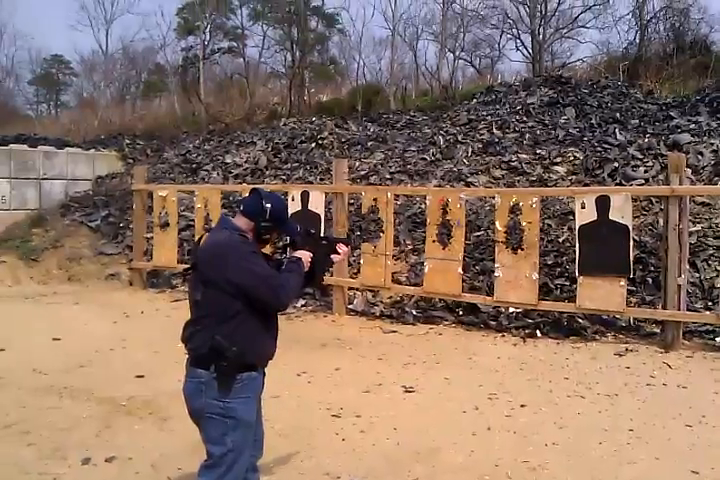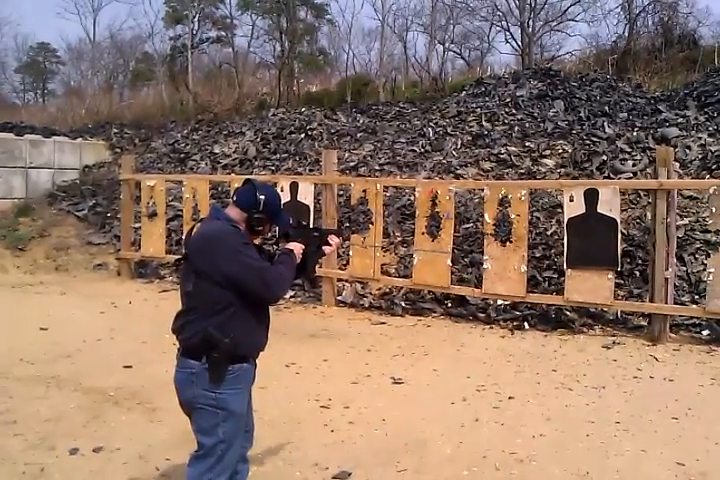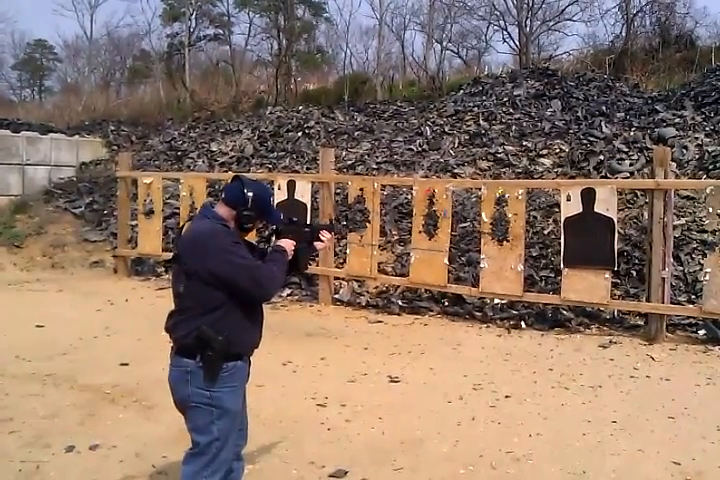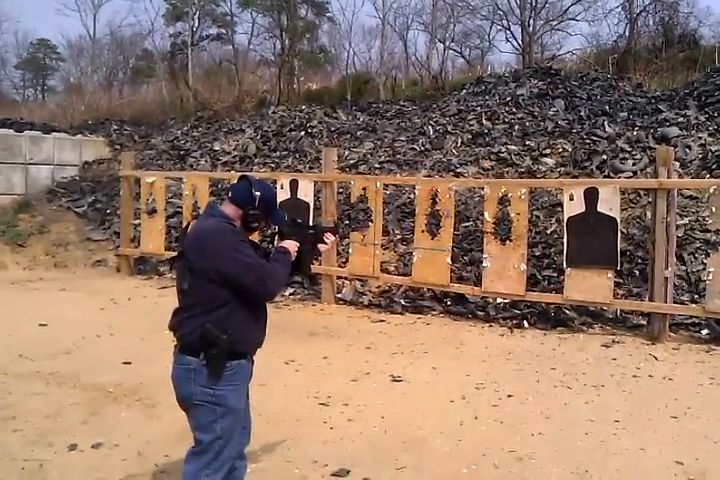
dt=1s
person 1, frame 1
left shoulder: (231, 244)
right shoulder: (230, 250)
left elbow: (270, 280)
right elbow: (278, 294)
right wrist: (296, 264)
left hip: (234, 375)
right hip: (223, 382)
left knee: (246, 456)
person 1, frame 2
left shoulder: (225, 234)
right shoulder: (221, 240)
left elbow: (262, 271)
right elbow: (270, 286)
right wrist: (289, 256)
left hip: (226, 366)
right hip: (214, 373)
left knee: (236, 447)
person 1, frame 3
left shoulder: (217, 233)
right shoulder: (210, 239)
left elbow: (256, 265)
right elbow: (262, 284)
right wrist: (280, 253)
left hip: (221, 365)
right hip: (208, 371)
left knee: (230, 446)
person 1, frame 4
left shoulder: (221, 232)
right shoulder: (216, 236)
left elbow: (258, 268)
right elbow: (266, 283)
right wrist: (284, 253)
left hip: (223, 363)
right hip: (211, 369)
left knee: (232, 445)
